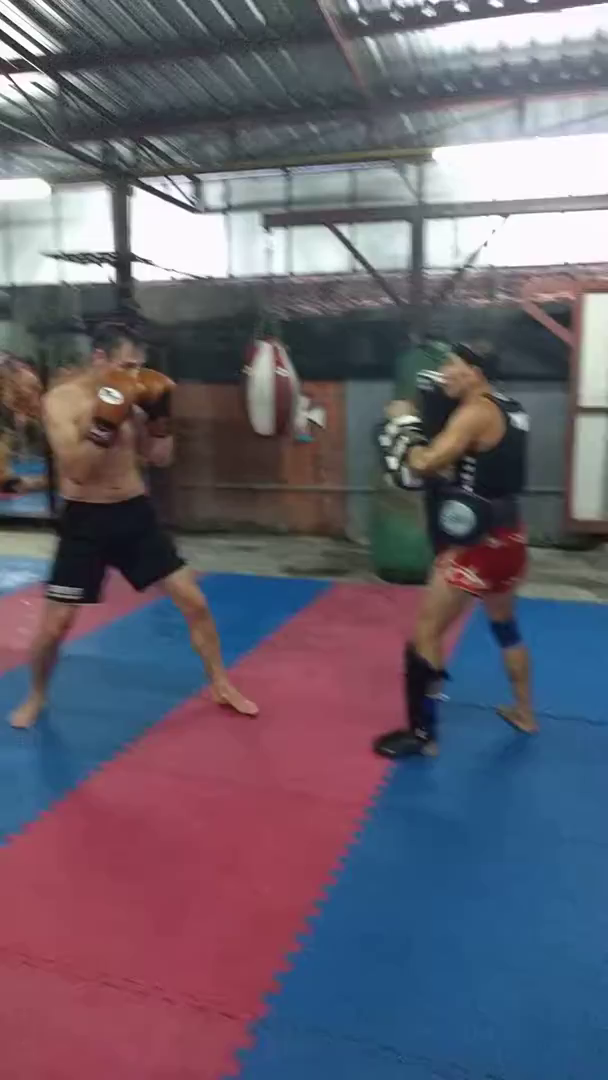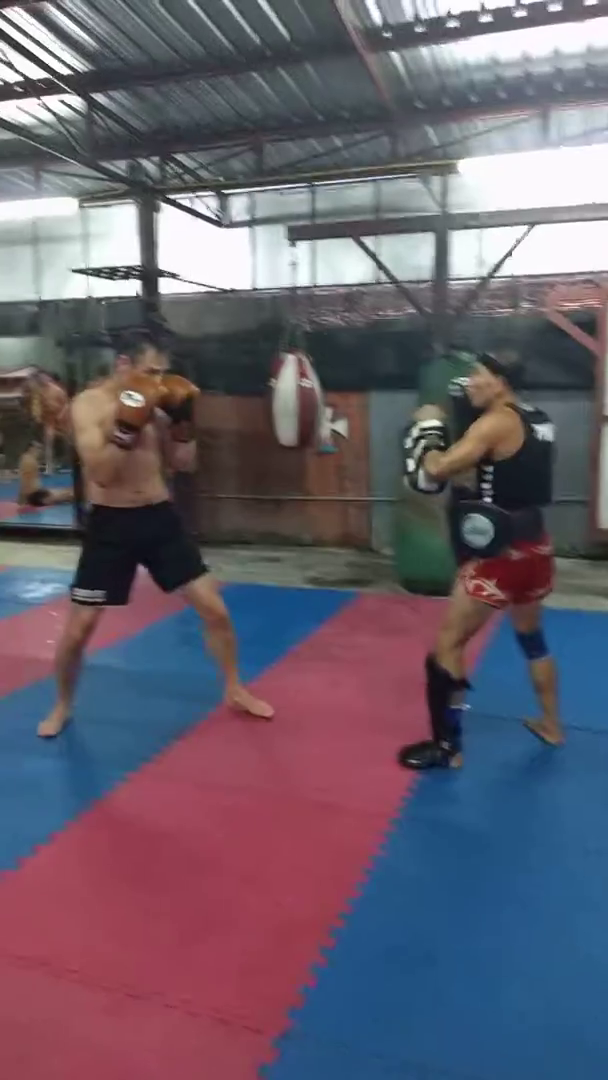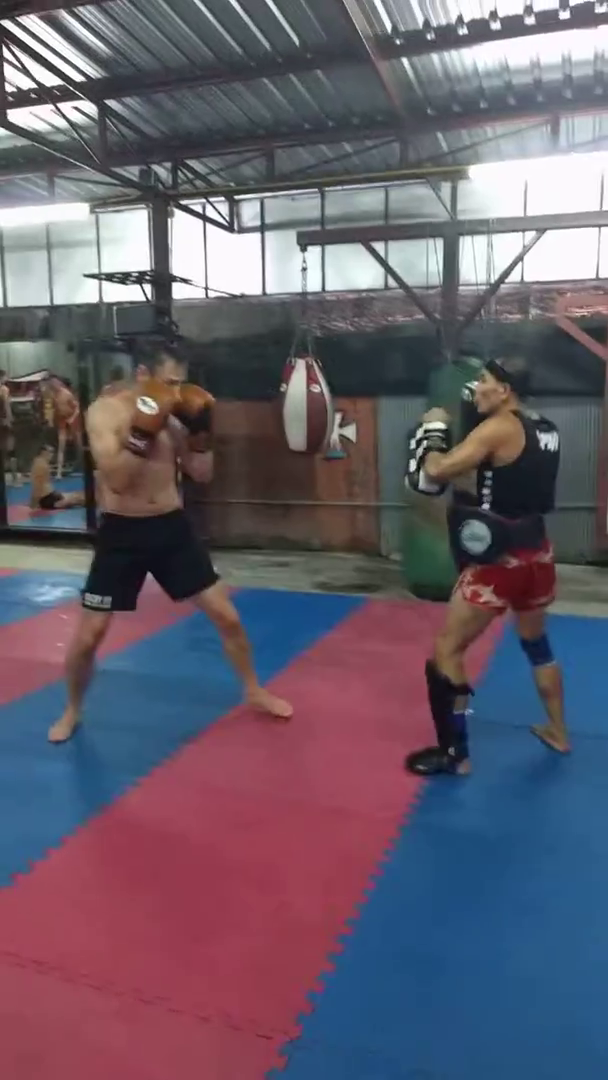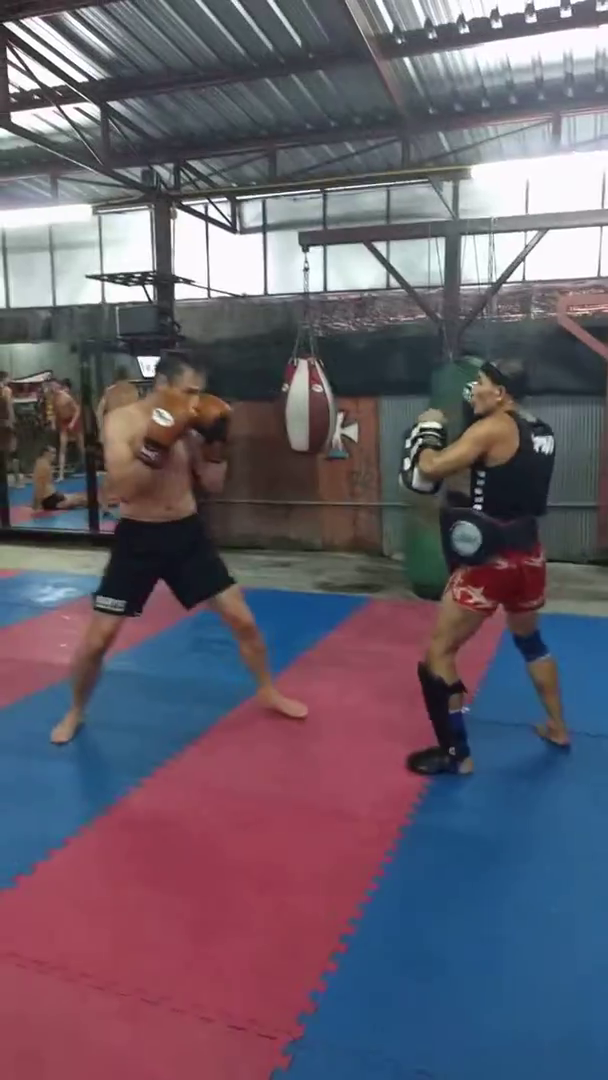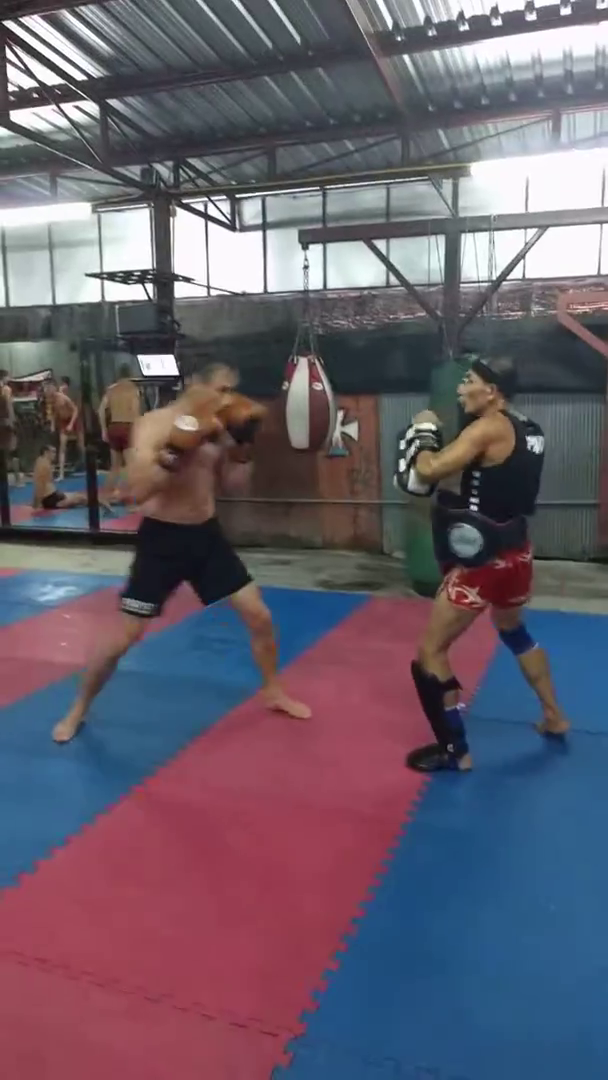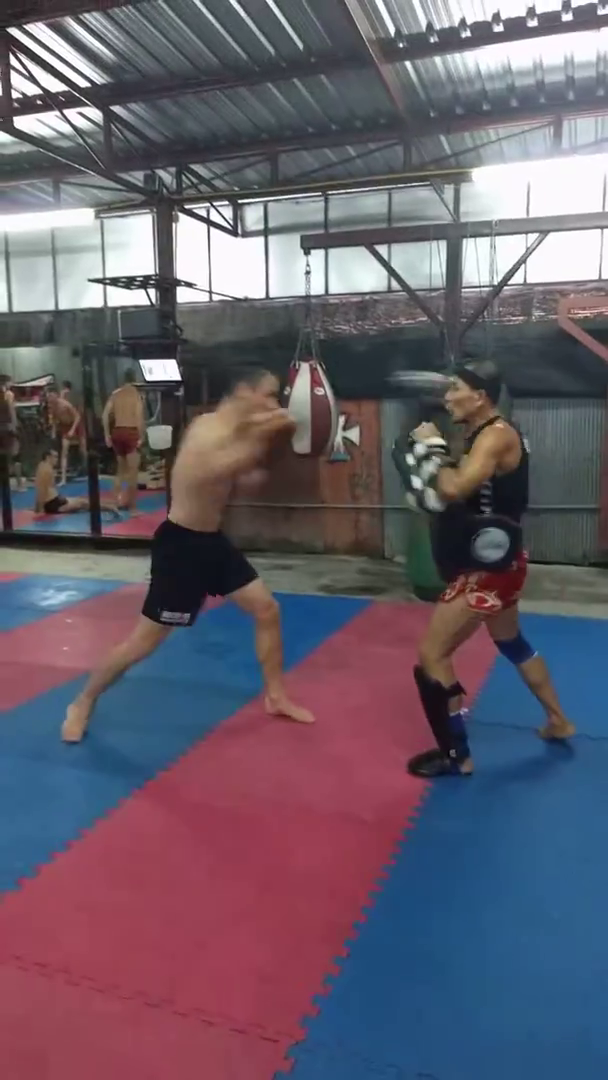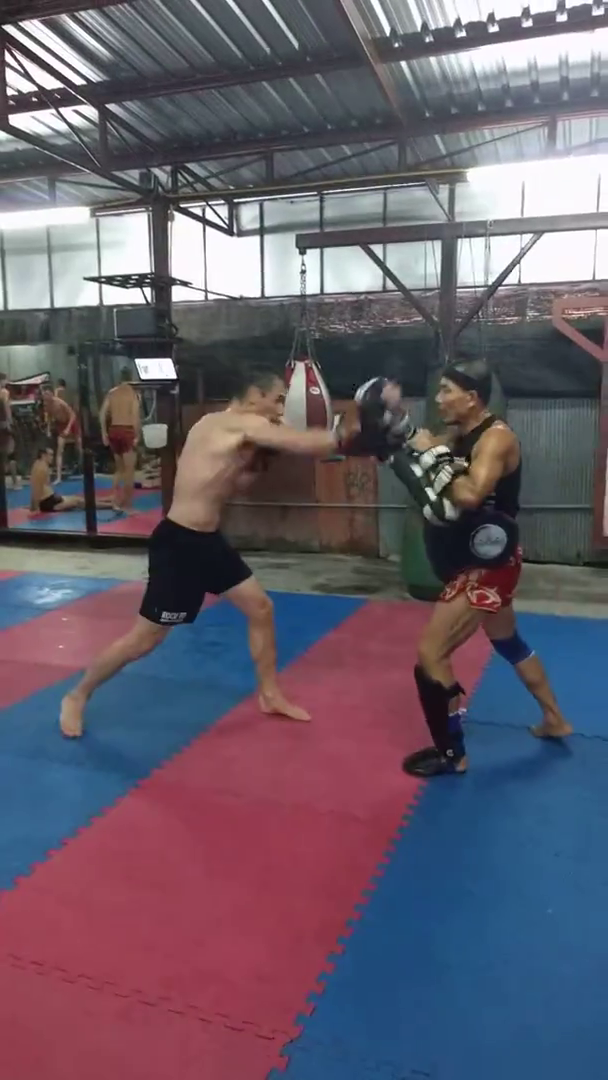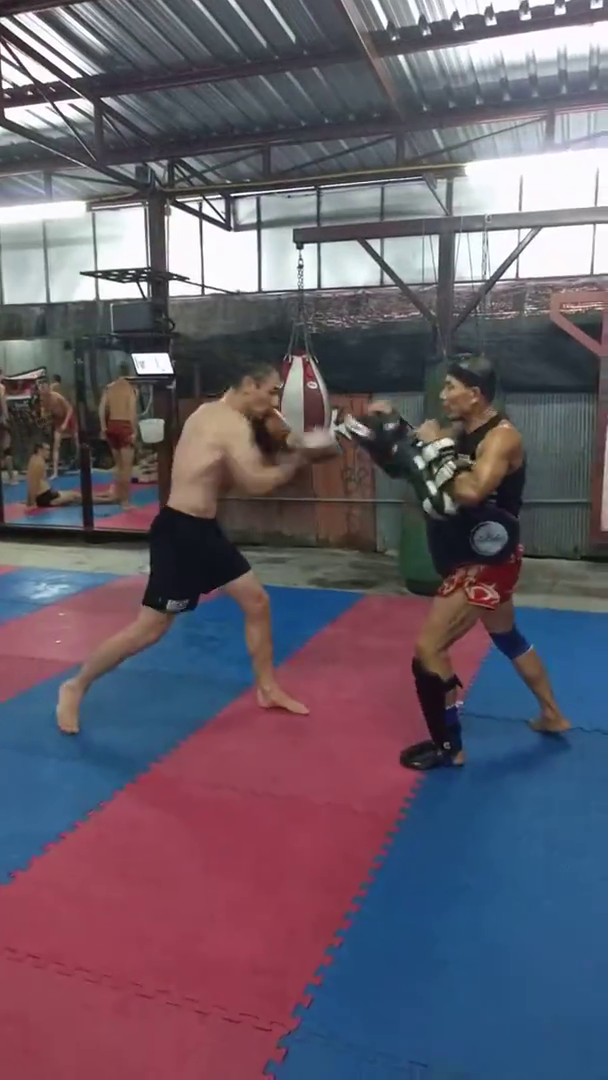
dt=0.1s
person 1, frame 1
left shoulder: (474, 414)
right shoulder: (508, 410)
left elbow: (422, 466)
left wrist: (403, 421)
left hip: (476, 542)
right hip: (508, 535)
left knee: (424, 633)
right knee: (505, 626)
left ankle: (422, 735)
right ankle: (523, 713)
person 1, frame 2
left shoulder: (496, 422)
right shoulder: (536, 420)
left elbow: (437, 470)
left wrist: (428, 425)
left hip: (498, 553)
right hip: (533, 546)
left knee: (446, 644)
right knee: (531, 637)
left ankle: (447, 746)
right ankle: (550, 724)
person 1, frame 3
left shoulder: (498, 428)
right shoulder: (544, 429)
left elbow: (436, 471)
left wrist: (433, 427)
left hip: (498, 560)
right hip: (536, 554)
left knee: (445, 651)
right knee: (537, 645)
left ankle: (454, 753)
right ankle: (557, 731)
person 1, frame 4
left shoulder: (492, 428)
right shoulder: (540, 432)
left elbow: (430, 469)
left wrist: (429, 427)
left hip: (489, 561)
right hip: (528, 555)
left knee: (437, 652)
right knee: (530, 641)
left ankle: (455, 753)
right ankle: (557, 727)
person 1, frame 5
left shoulder: (488, 428)
right shoulder: (528, 429)
left elbow: (423, 476)
left wrist: (424, 429)
left hip: (479, 562)
right hip: (513, 555)
left knee: (429, 650)
right knee: (516, 633)
left ankle: (454, 750)
right ankle: (553, 716)
person 1, frame 6
left shoulder: (495, 436)
right shoulder: (485, 432)
left elbow: (452, 489)
left wrist: (428, 444)
left hip: (485, 565)
right hip: (497, 560)
left knee: (432, 656)
right knee: (512, 643)
left ankle: (456, 754)
right ankle: (558, 720)
person 1, frame 7
left shoulder: (497, 437)
right shoulder: (462, 434)
left elbow: (470, 496)
left wrist: (433, 453)
right wrist: (393, 412)
left hip: (484, 565)
right hip: (480, 561)
left knee: (431, 655)
right knee: (509, 642)
left ankle: (451, 754)
right ankle: (555, 720)
person 1, frame 8
left shoulder: (502, 435)
right shoulder: (466, 431)
left elbow: (471, 492)
left wrist: (436, 447)
left hip: (484, 560)
right hip: (482, 556)
left knee: (428, 648)
right knee: (508, 637)
left ankle: (448, 746)
right ankle: (553, 715)
person 2, frame 1
left shoulder: (131, 397)
right shoulder: (61, 399)
left elbow: (160, 459)
right elbow: (76, 470)
left wrist: (160, 416)
right wrist: (105, 423)
left hip: (135, 512)
right hip: (84, 520)
left knee: (193, 601)
right knee: (55, 624)
left ankle: (220, 685)
right ankle: (36, 697)
person 2, frame 2
left shoulder: (156, 405)
right shoulder: (88, 404)
left elbow: (184, 464)
right elbow: (101, 474)
left wrist: (183, 421)
right wrist: (127, 425)
left hip: (160, 518)
right hip: (109, 525)
left knee: (214, 609)
right knee: (78, 628)
left ankle: (235, 691)
right ankle: (62, 706)
person 2, frame 3
left shoulder: (175, 413)
right shoulder: (104, 412)
left elbow: (201, 474)
right elbow: (116, 480)
left wrist: (199, 430)
right wrist: (143, 433)
left hip: (172, 527)
right hip: (121, 532)
left knee: (227, 616)
right knee: (89, 634)
left ankle: (255, 690)
right ankle: (72, 711)
person 2, frame 4
left shoulder: (189, 422)
right shoulder: (121, 421)
left elbow: (213, 483)
right elbow: (124, 489)
left wrist: (215, 439)
right wrist: (155, 444)
left hip: (187, 533)
right hip: (137, 537)
left knee: (242, 619)
right knee: (98, 637)
left ankle: (268, 692)
right ankle: (76, 712)
person 2, frame 5
left shoulder: (220, 423)
right shoulder: (154, 424)
left elbow: (236, 483)
right elbow: (138, 490)
left wrist: (243, 442)
right wrist: (174, 451)
left hip: (206, 536)
right hip: (163, 538)
left knee: (259, 616)
right knee: (124, 636)
left ankle: (274, 692)
right ankle: (78, 709)
person 2, frame 6
left shoulder: (240, 430)
right shoulder: (213, 428)
left elbow: (245, 481)
right elbow: (210, 473)
left wrist: (262, 449)
right wrist: (258, 439)
left hip: (211, 540)
right hip: (180, 542)
left knee: (268, 609)
right knee: (145, 640)
left ankle: (275, 696)
right ankle: (82, 705)
person 2, frame 7
left shoulder: (220, 424)
right shoulder: (244, 425)
right elbow: (301, 442)
left wrist: (252, 463)
right wrist: (351, 437)
left hip: (204, 539)
right hip: (182, 543)
left knee: (261, 607)
right knee: (145, 637)
left ankle: (270, 695)
right ankle: (78, 697)
person 2, frame 8
left shoulder: (215, 415)
right shoulder: (232, 422)
right elbow: (256, 484)
left wrist: (259, 455)
right wrist: (296, 457)
left hip: (202, 528)
right hip: (181, 532)
left knee: (257, 601)
right knee: (150, 629)
left ankle: (268, 689)
right ankle: (75, 687)
